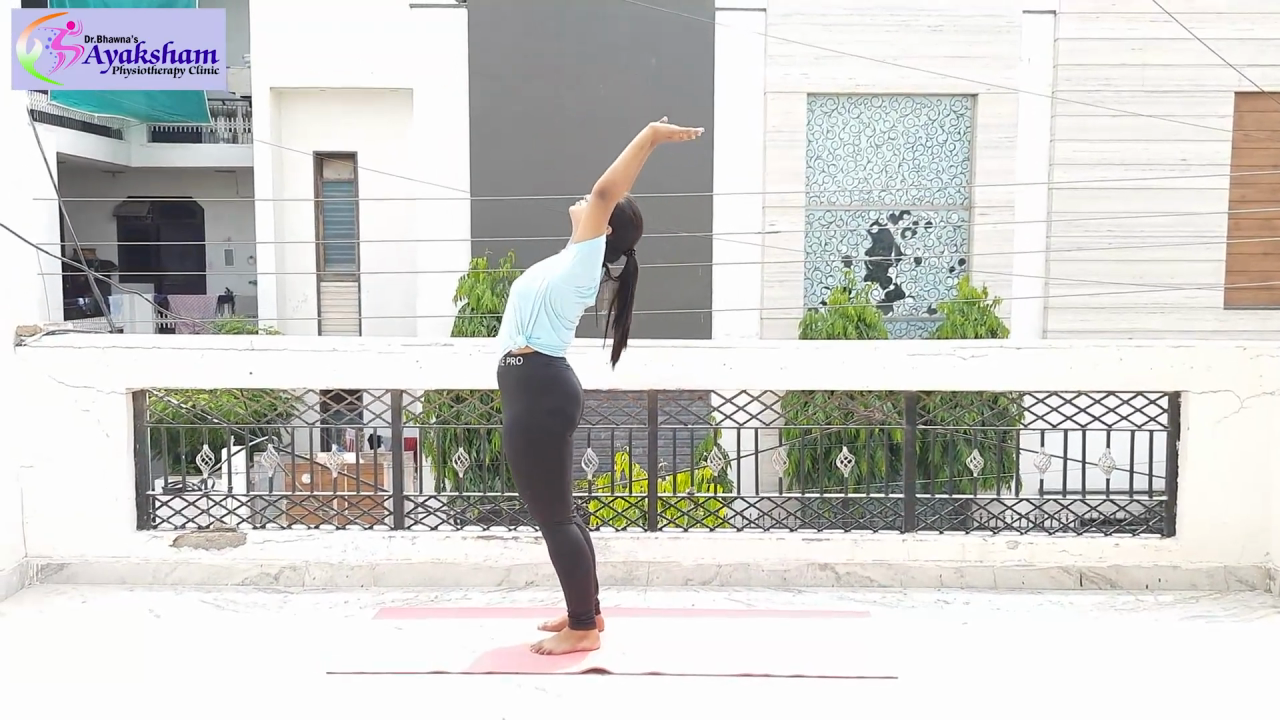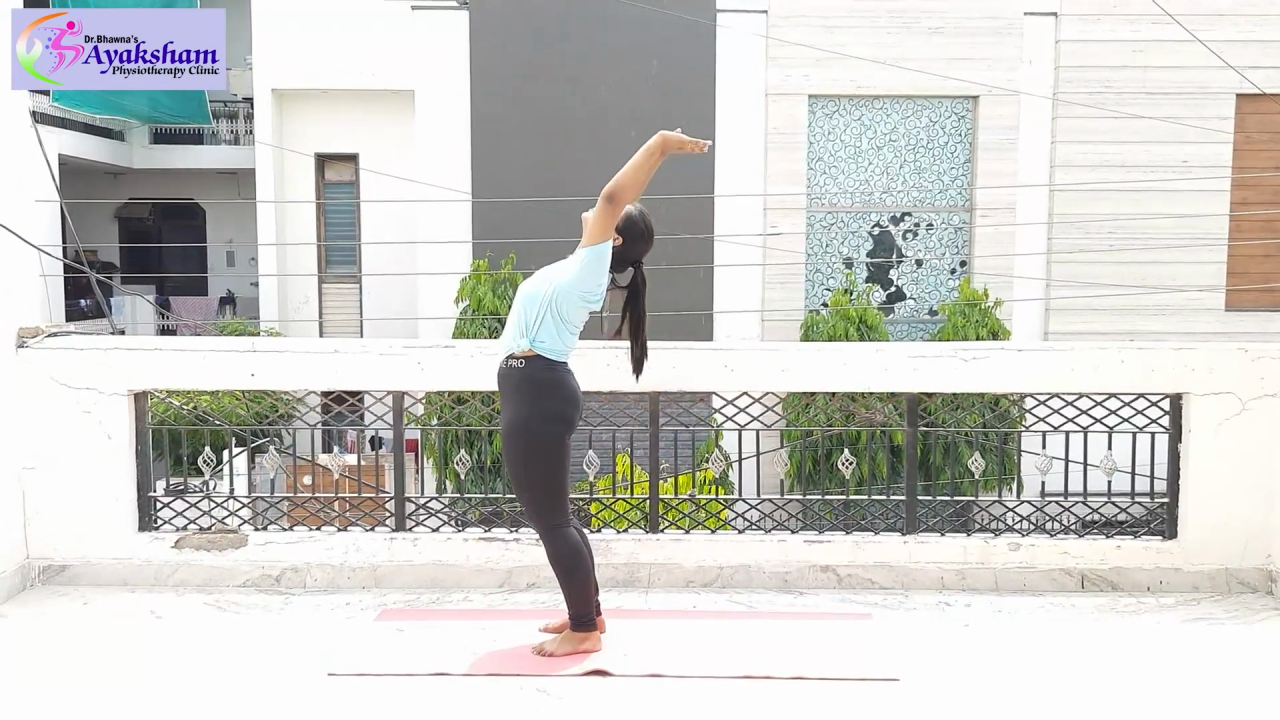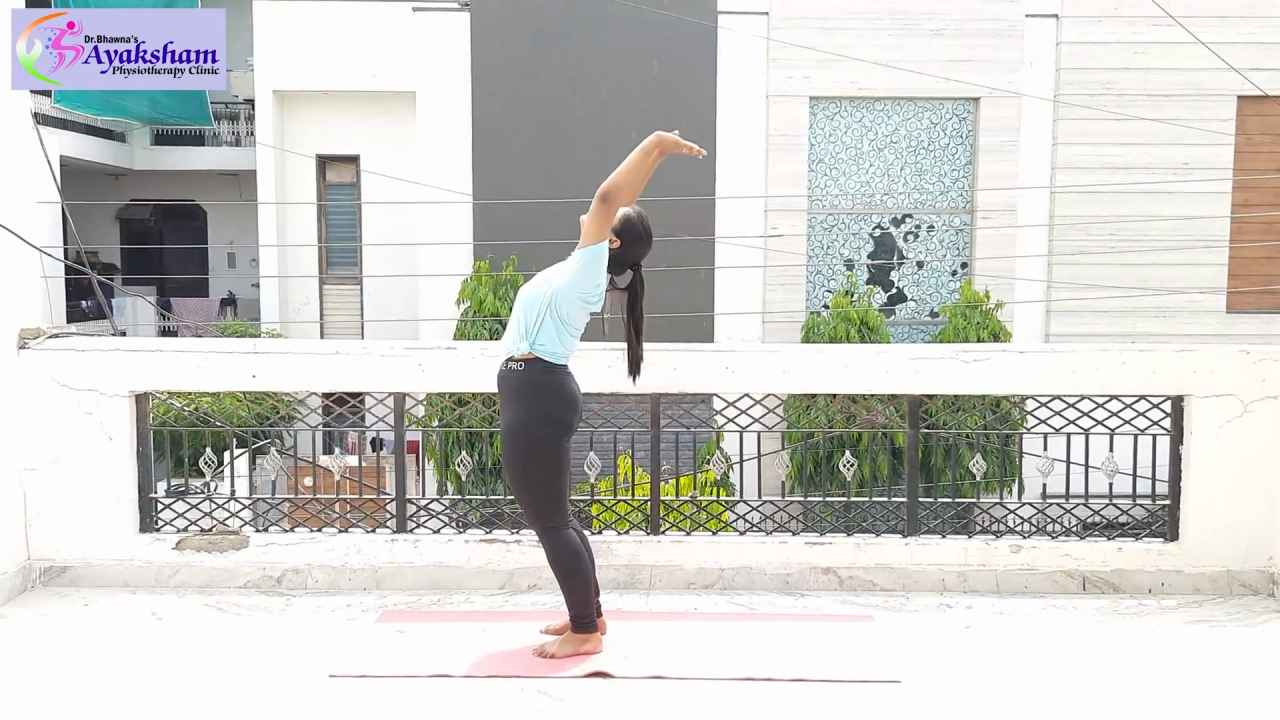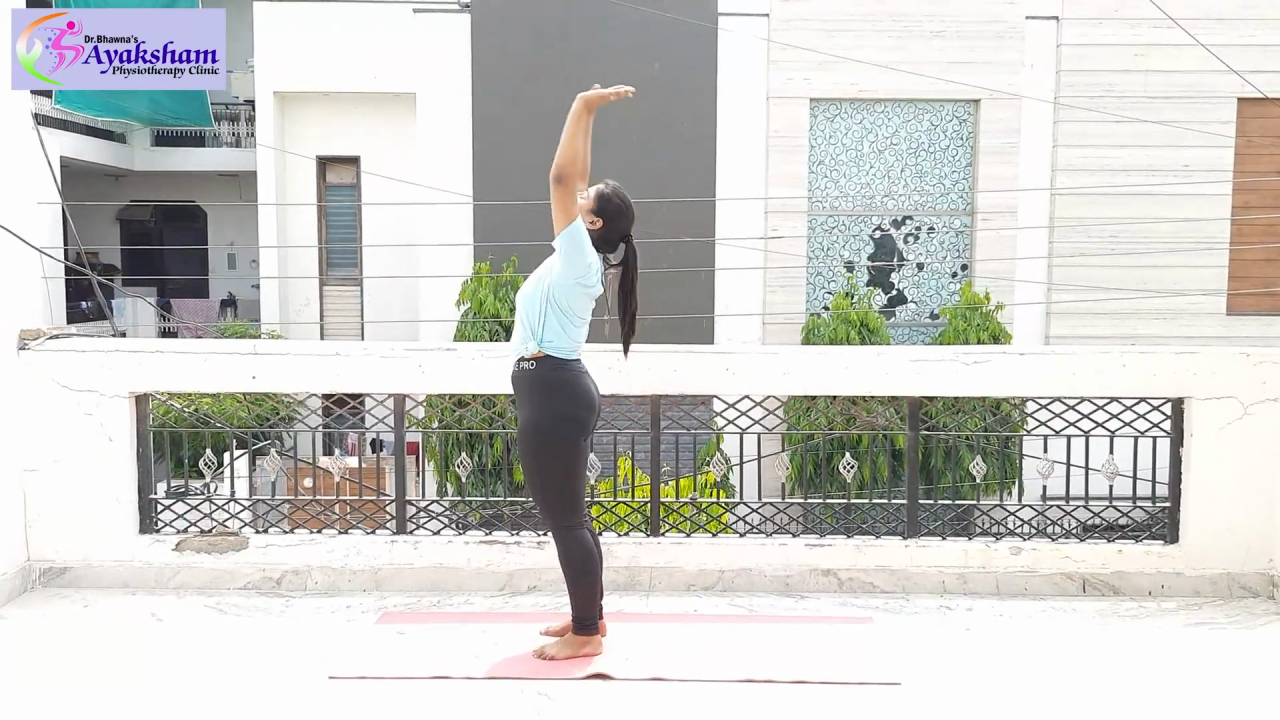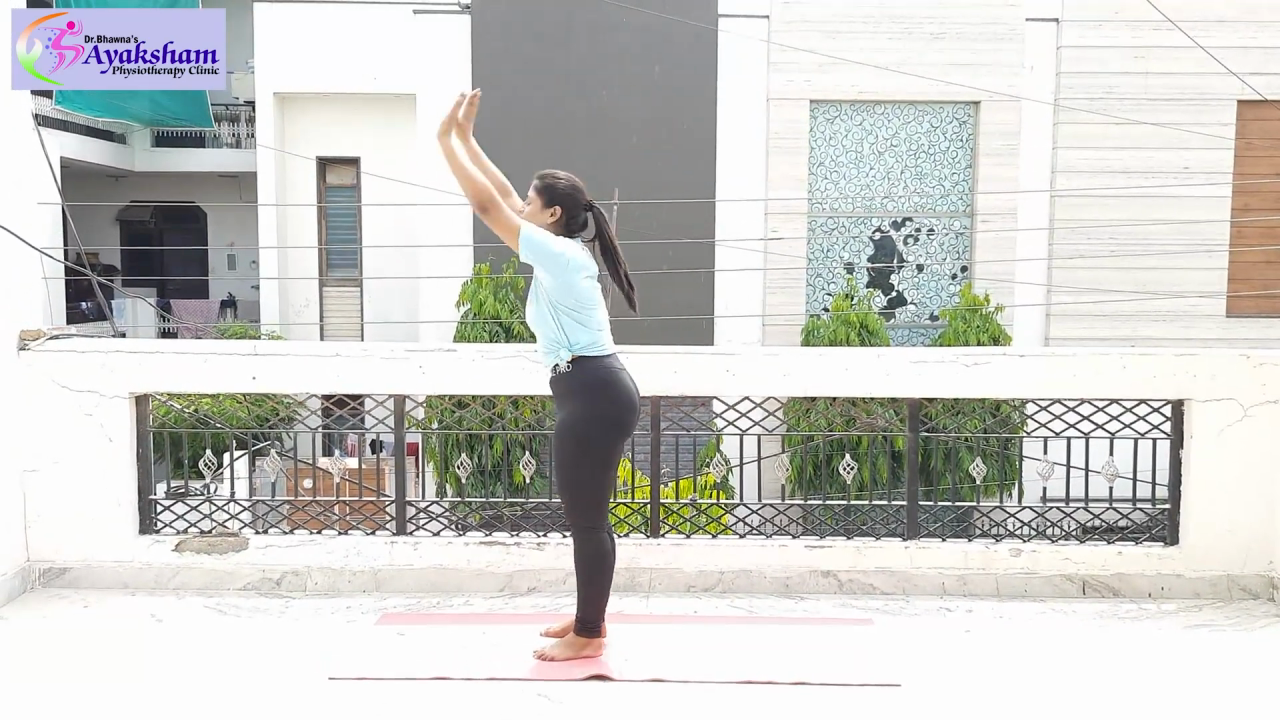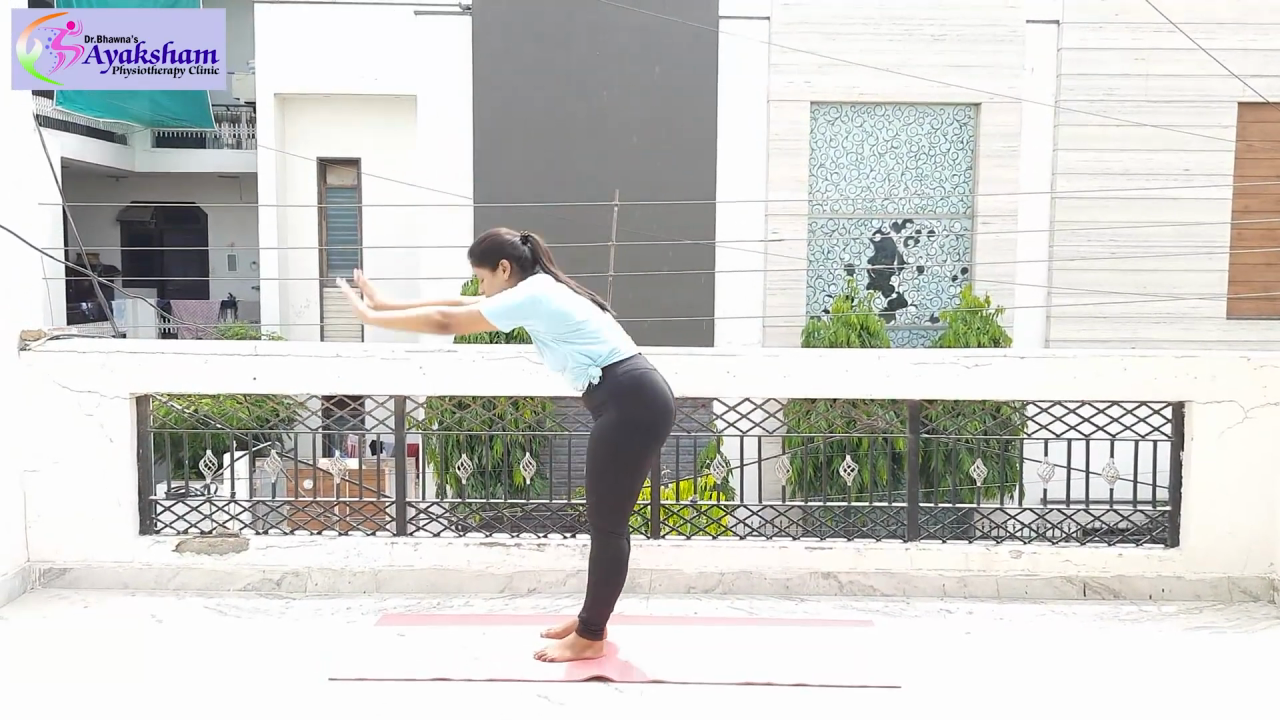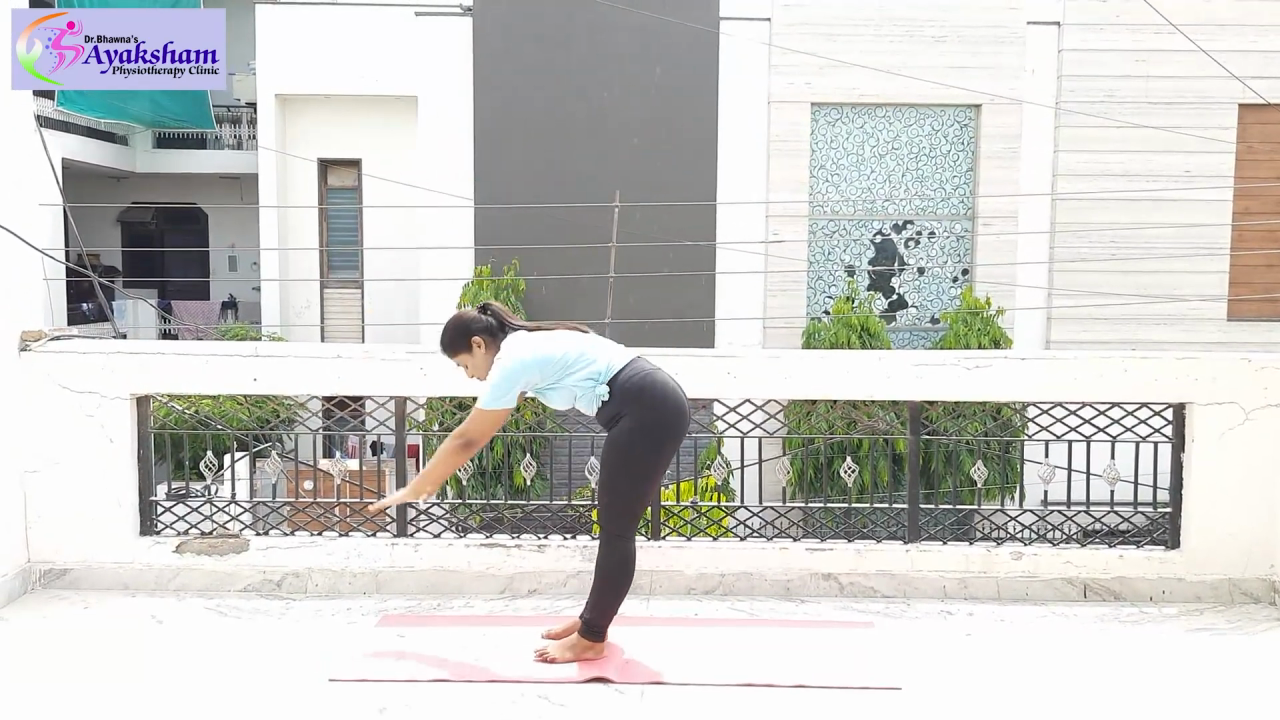
dt=0.3s
person 1, frame 1
left shoulder: (584, 262)
right shoulder: (576, 260)
left elbow: (605, 192)
right elbow: (607, 193)
left wrist: (649, 138)
right wrist: (647, 141)
left hip: (538, 391)
right hip: (535, 389)
left knee: (552, 515)
right knee: (556, 512)
left ankle: (582, 628)
right ankle: (587, 611)
person 1, frame 2
left shoulder: (591, 267)
right shoulder: (585, 265)
left elbow: (613, 197)
right elbow: (619, 199)
left wrist: (658, 146)
right wrist: (658, 150)
left hip: (538, 394)
right hip: (535, 392)
left knee: (550, 519)
right knee: (553, 515)
left ankle: (584, 630)
right ankle: (588, 613)
person 1, frame 3
left shoulder: (589, 272)
right shoulder: (584, 269)
left elbow: (605, 197)
right elbow: (611, 201)
left wrist: (654, 146)
right wrist: (654, 150)
left hip: (537, 398)
right hip: (537, 396)
left knee: (550, 521)
right knee: (555, 518)
left ankle: (585, 632)
right ankle: (590, 614)
person 1, frame 4
left shoulder: (579, 259)
right shoulder: (576, 258)
left elbow: (562, 178)
right elbow: (572, 179)
left wrist: (583, 110)
right wrist: (584, 112)
left hip: (553, 394)
right hip: (554, 392)
left knee: (564, 519)
right knee: (568, 515)
left ankle: (586, 634)
right ankle: (590, 616)
person 1, frame 5
left shoulder: (559, 255)
right shoulder: (562, 250)
left elbow: (489, 207)
right elbow: (501, 194)
left wrist: (446, 140)
right wrist: (463, 138)
left hip: (595, 397)
right hip: (589, 394)
left knee: (586, 519)
right knee: (586, 516)
left ankle: (588, 637)
right ankle: (589, 620)
person 1, frame 6
left shoulder: (530, 297)
right shoulder: (539, 290)
left elbow: (444, 322)
right elbow: (459, 310)
left wrist: (373, 316)
right wrist: (387, 306)
left hip: (632, 403)
right hip: (633, 399)
left knee: (609, 522)
right knee: (605, 519)
left ankle: (590, 638)
right ankle: (589, 621)
person 1, frame 7
left shoulder: (513, 363)
right shoulder: (521, 347)
left elbow: (466, 441)
right elbow: (480, 431)
left wrist: (412, 491)
right wrist: (432, 478)
left hip: (646, 408)
right hip: (654, 402)
left knee: (617, 527)
right knee: (614, 521)
left ankle: (588, 639)
right ankle: (591, 622)
